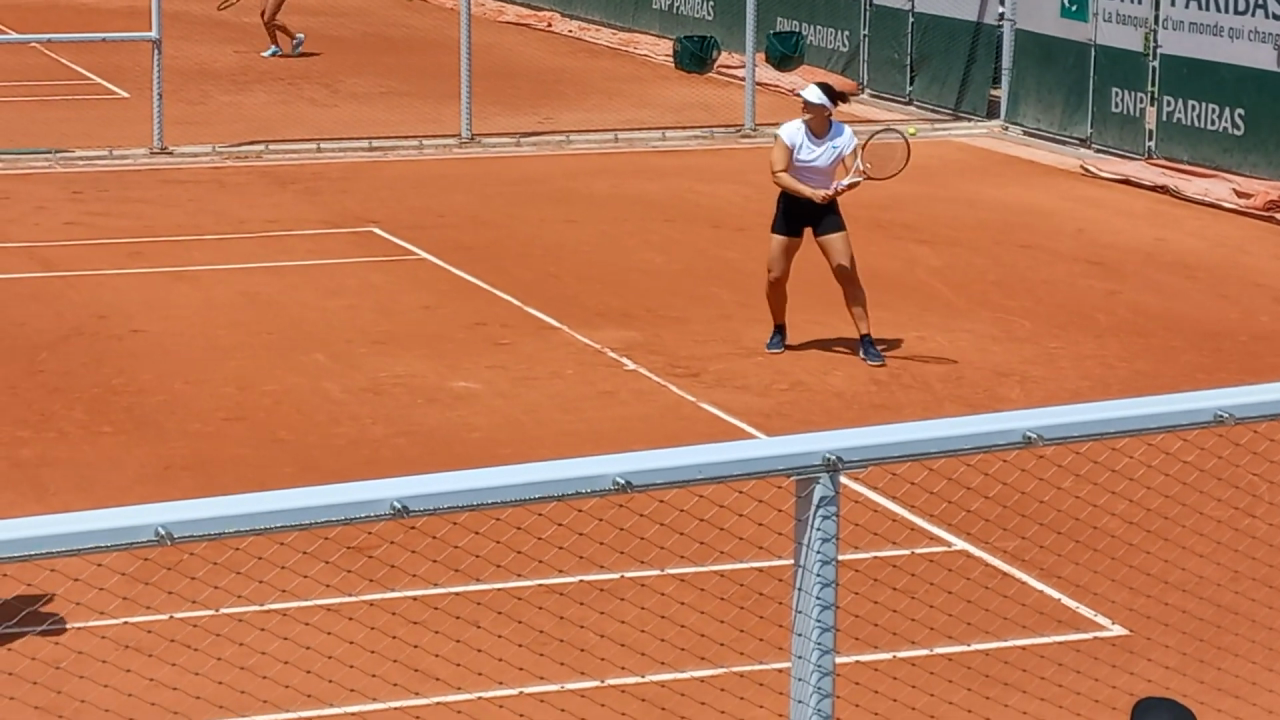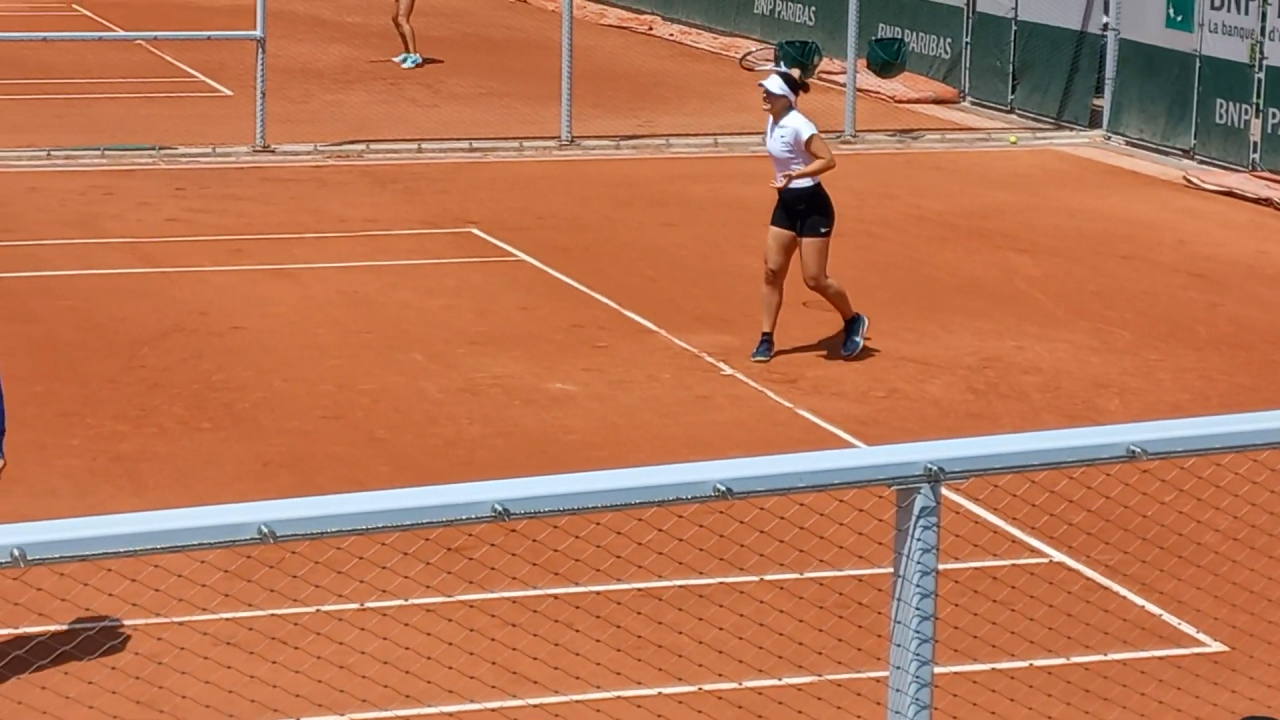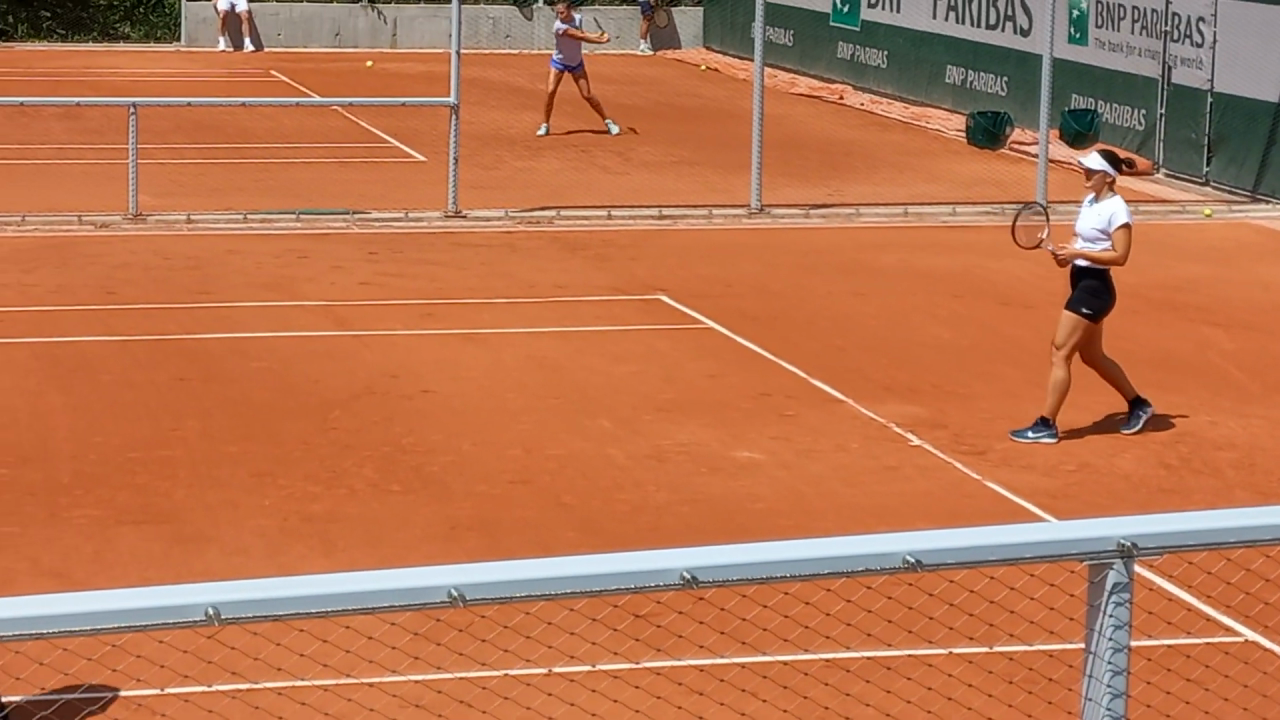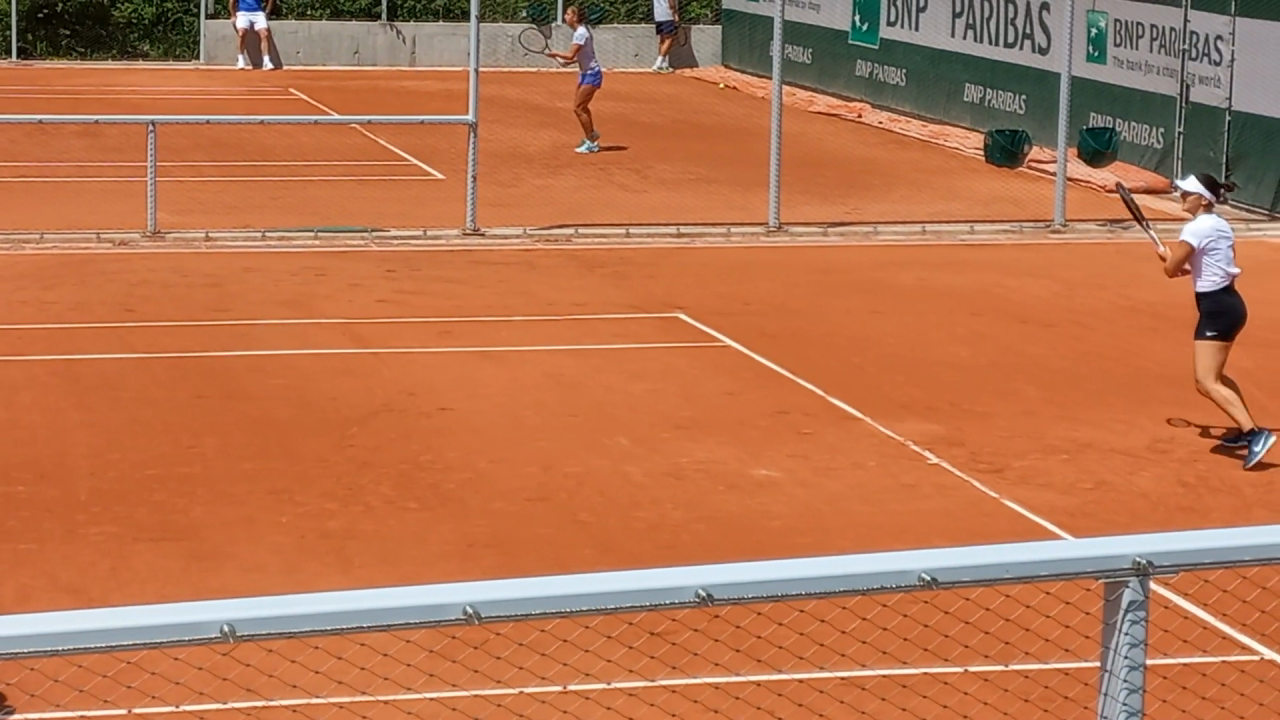
dt=1s
person 1, frame 1
left shoulder: (844, 135)
right shoulder: (789, 132)
left elbow: (852, 177)
right elbow: (779, 175)
left wrist: (835, 191)
right wrist: (809, 193)
left hip: (826, 208)
right hip: (792, 205)
left knee: (847, 273)
right knee: (775, 277)
left ankle: (866, 340)
right ankle: (779, 330)
person 1, frame 2
left shoulder: (798, 125)
right shoulder: (774, 118)
left elbow: (828, 161)
right elbow: (793, 84)
left wrist: (795, 174)
right wrist: (792, 76)
left hip: (812, 206)
right hip: (787, 203)
left knee: (815, 279)
right knee: (772, 272)
left ankle: (853, 321)
right ankle: (767, 339)
person 1, frame 3
left shoulder: (1117, 209)
right shoulder: (1089, 202)
left elbow: (1120, 257)
left wrist: (1077, 252)
right wrist: (1065, 253)
left hip: (1094, 289)
right hip: (1083, 284)
left knee: (1060, 354)
right knee: (1092, 355)
left ankle: (1046, 425)
right ankle: (1138, 403)
person 1, frame 4
left shoulder: (1195, 228)
right shoulder: (1221, 224)
left elbow: (1170, 270)
left wrist: (1165, 256)
right wrist: (1188, 267)
left hip: (1217, 309)
right hip: (1230, 304)
left knee: (1206, 381)
right knee: (1211, 374)
left ankle: (1257, 435)
right ankle: (1246, 434)
